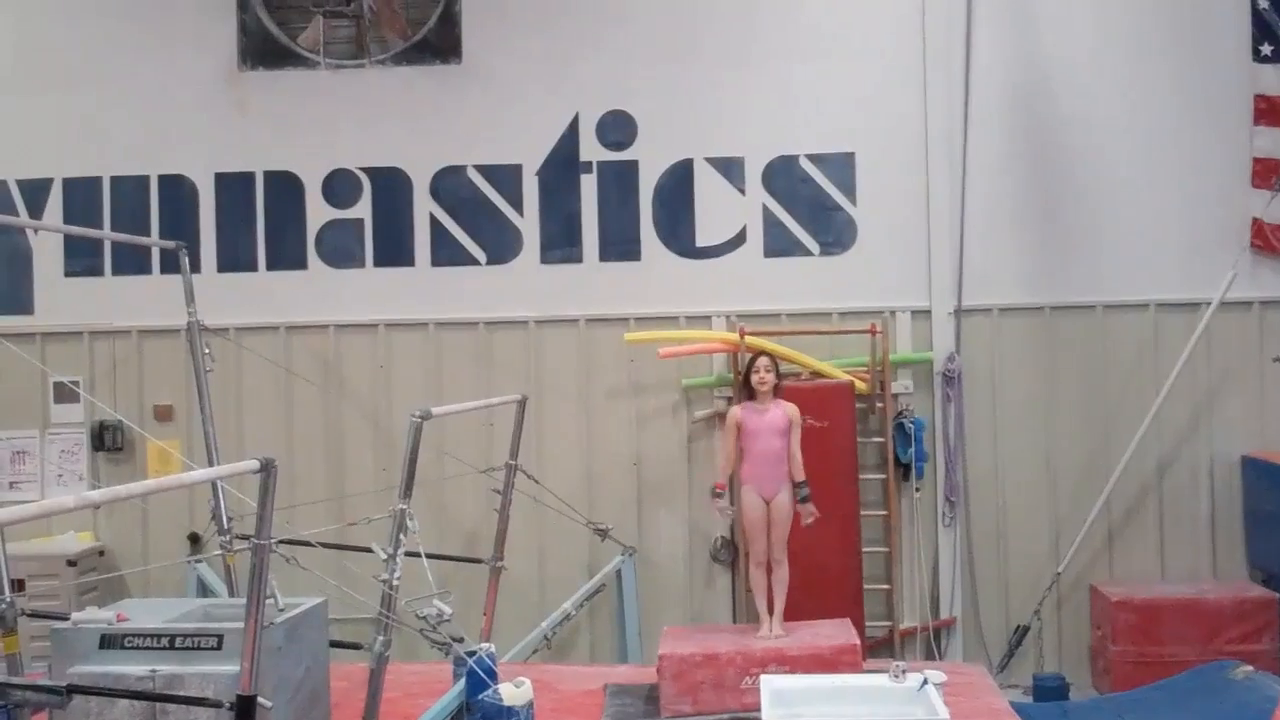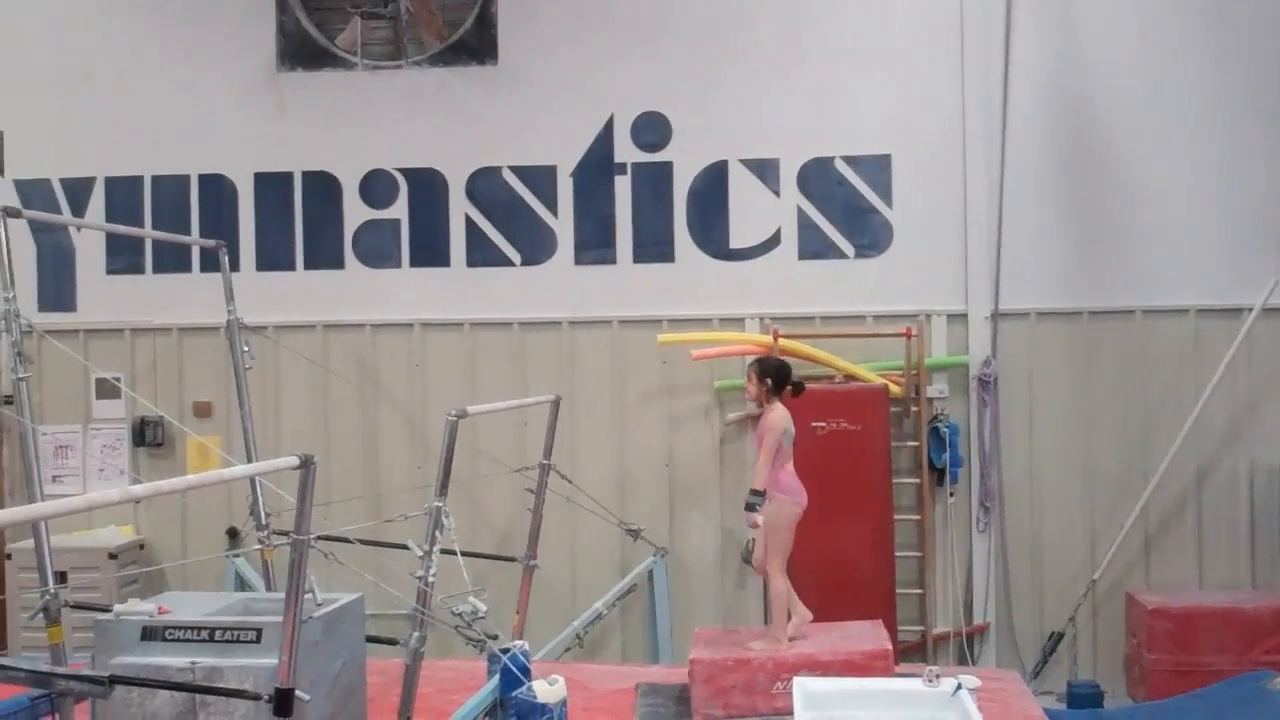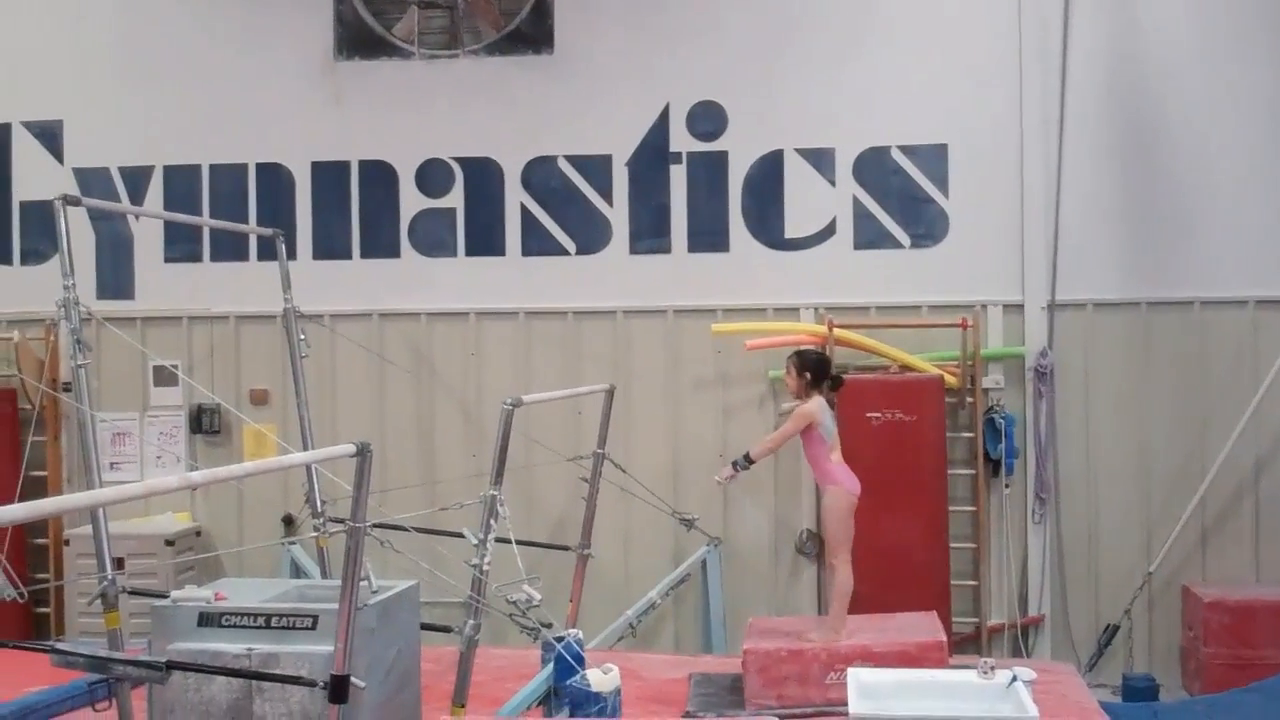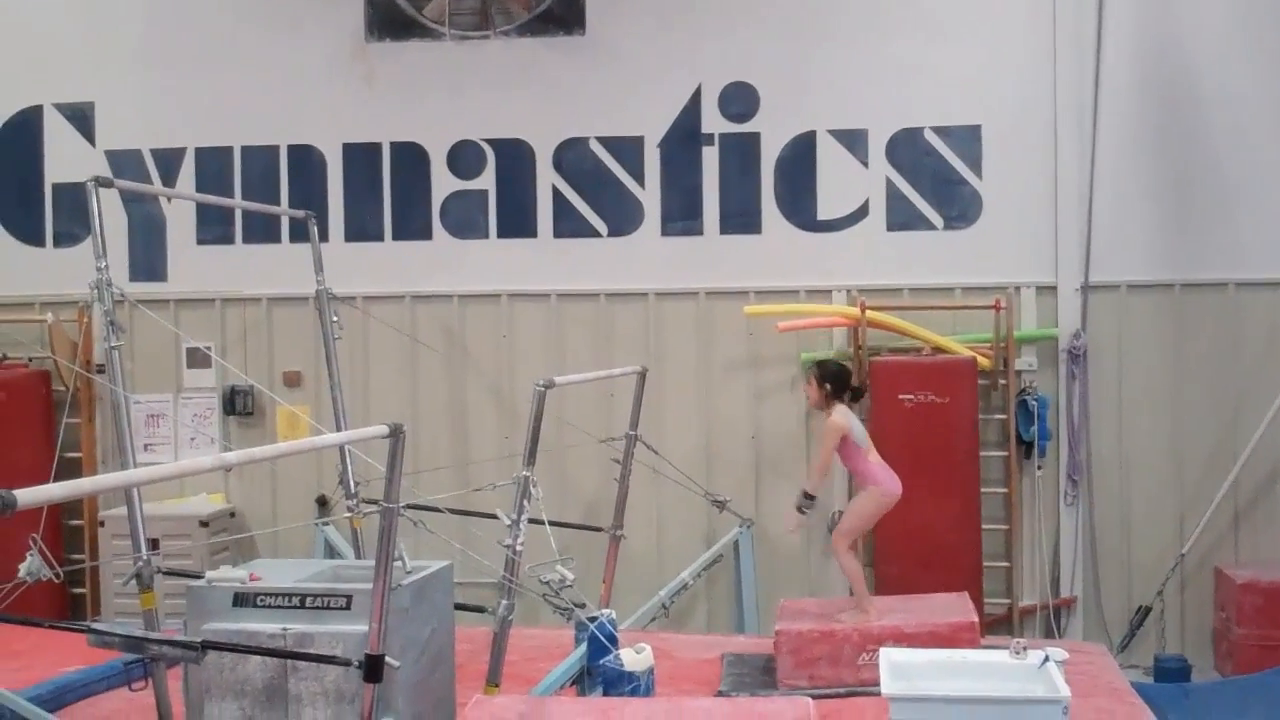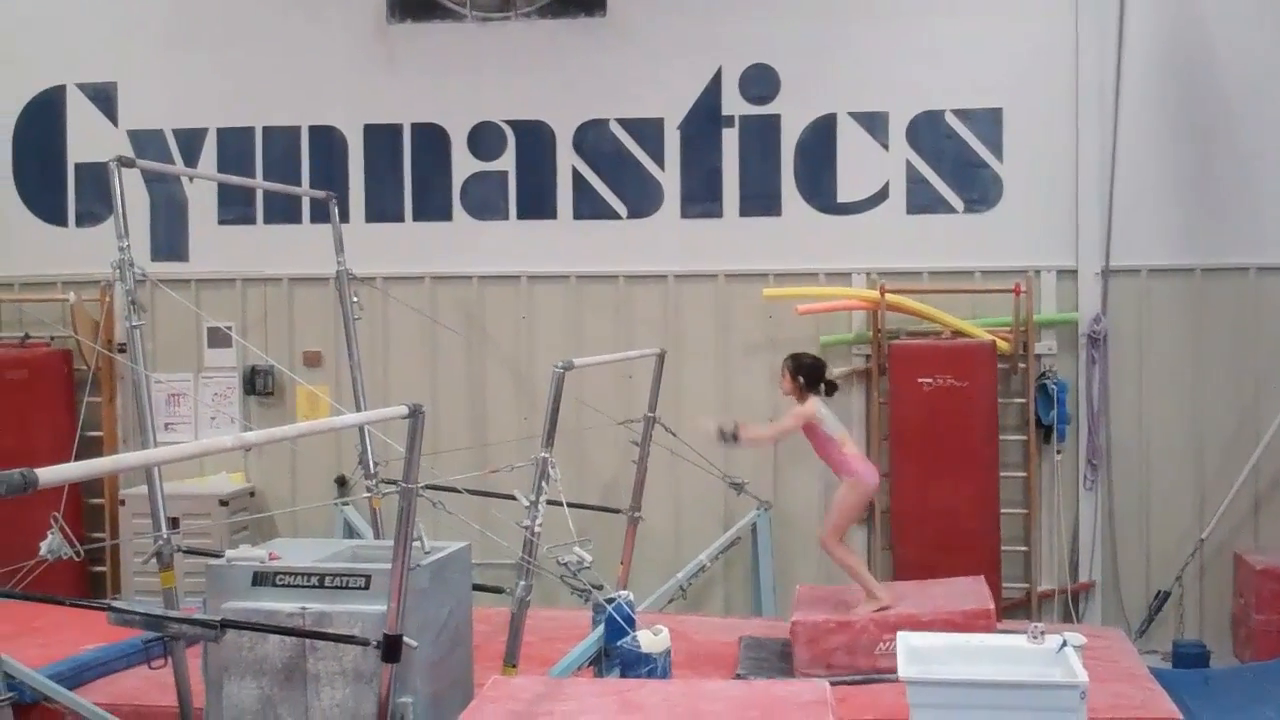
dt=1s
person 1, frame 1
left shoulder: (789, 410)
right shoulder: (738, 413)
left elbow: (795, 455)
right elbow: (729, 456)
left wrist: (804, 496)
right wrist: (719, 492)
left hip: (782, 487)
right hip: (751, 488)
left knee: (778, 555)
right knee: (757, 557)
left ankle: (778, 618)
right ankle: (764, 620)
person 1, frame 2
left shoulder: (775, 417)
right shoulder: (770, 414)
left elbow: (765, 464)
left wrist: (752, 504)
right wrist: (758, 503)
left hip: (785, 495)
right hip: (778, 495)
left knee: (774, 567)
right knee: (761, 562)
left ankle: (776, 636)
right ankle: (798, 614)
person 1, frame 3
left shoulder: (808, 409)
right shoulder: (815, 405)
left elbow: (773, 443)
right elbow: (776, 441)
left wrist: (736, 465)
right wrist: (741, 465)
left hip: (838, 486)
right hip: (835, 485)
left knee: (839, 559)
right knee: (833, 558)
left ankle: (836, 627)
right ankle: (833, 623)
person 1, frame 4
left shoulder: (834, 420)
right shoulder: (839, 414)
left elbow: (820, 469)
right elbow: (823, 465)
left wrist: (803, 508)
right wrist: (805, 501)
left hip: (880, 488)
right hip: (879, 485)
left knee: (839, 542)
right knee: (845, 541)
left ankle: (865, 610)
right ankle: (863, 605)
person 1, frame 5
left shoulder: (807, 409)
right shoulder: (811, 404)
left elbow: (772, 433)
right elbow: (775, 431)
left wrist: (731, 433)
right wrist: (738, 430)
left hip: (857, 476)
right hip: (860, 474)
left knee: (829, 539)
right knee: (832, 539)
left ankle: (878, 595)
right ankle: (875, 593)
